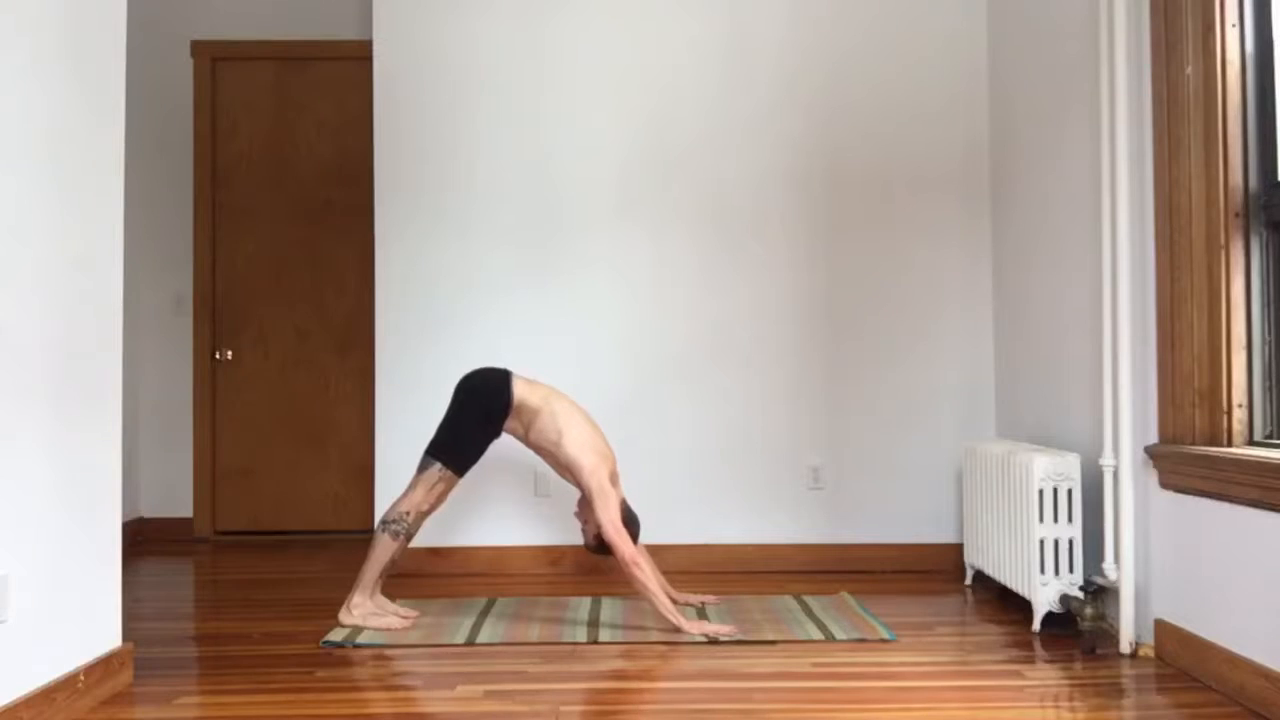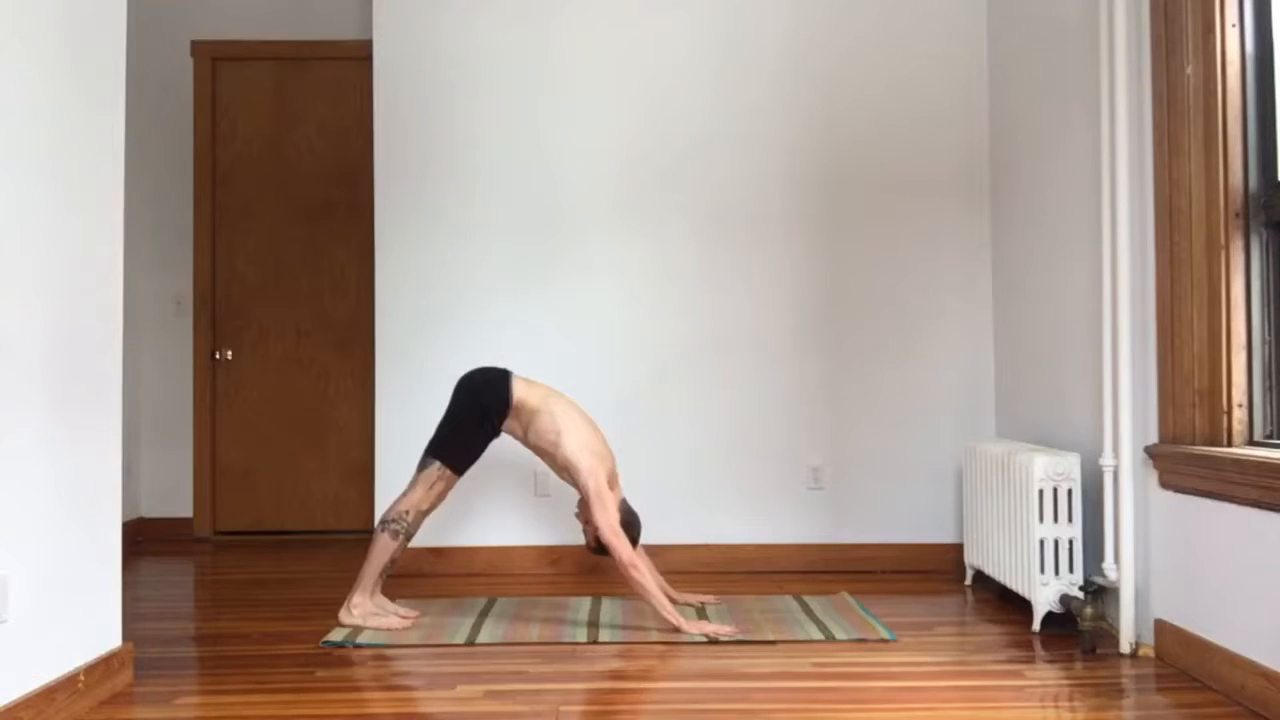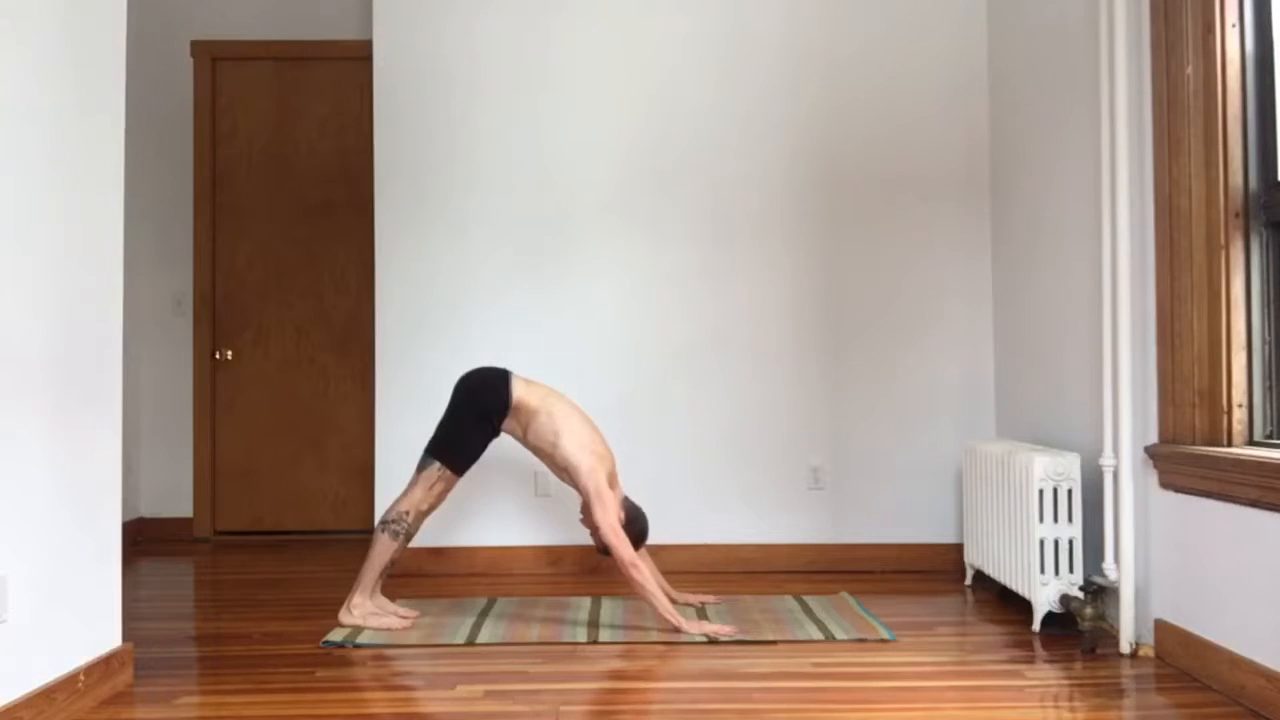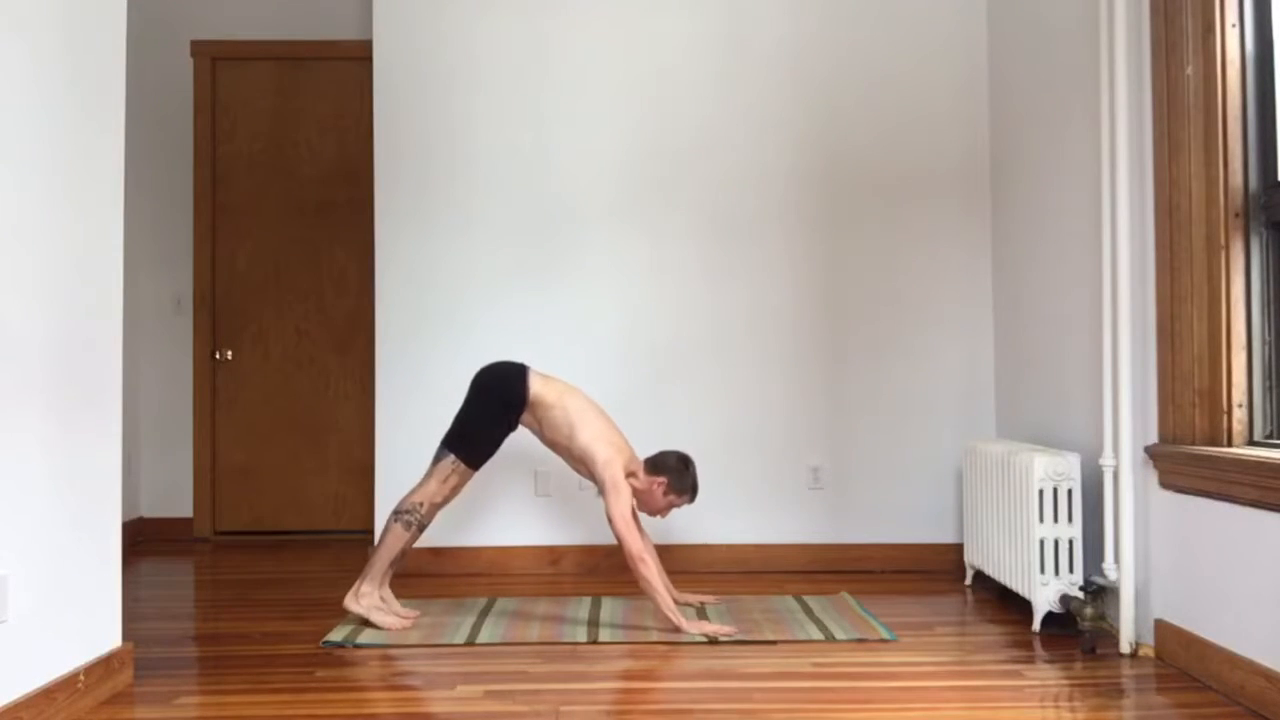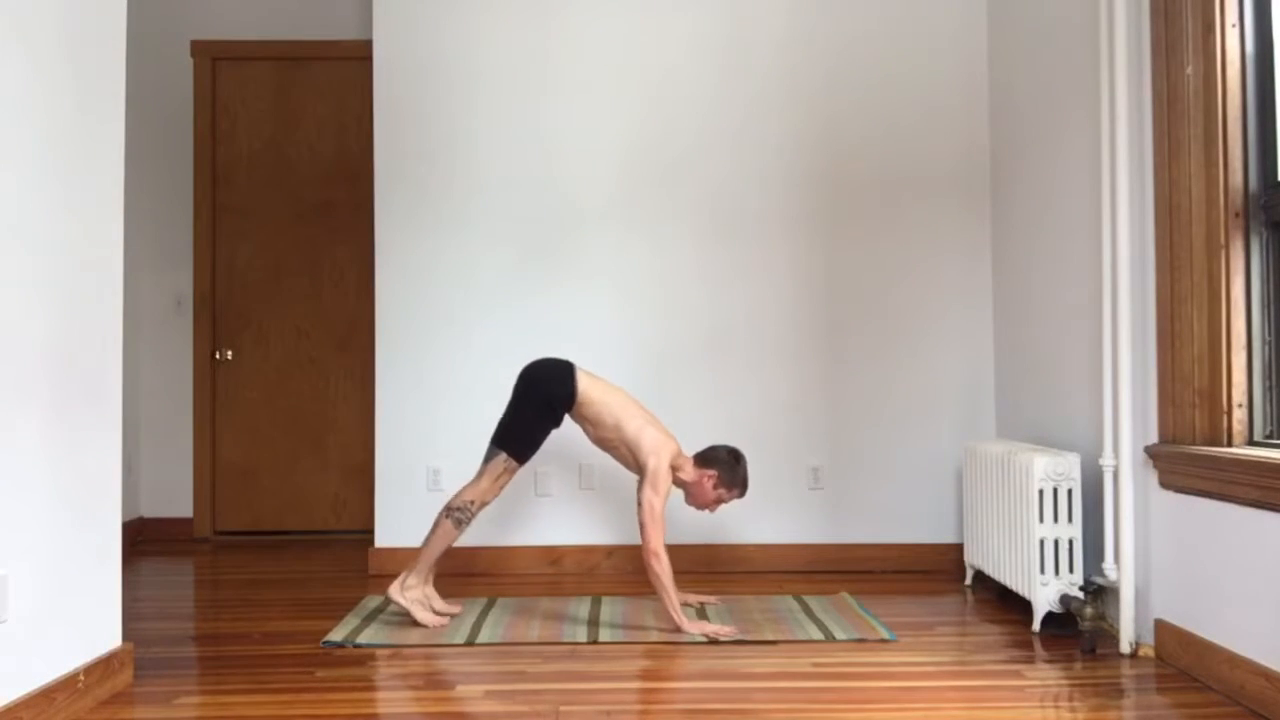
dt=1s
person 1, frame 1
left shoulder: (603, 476)
right shoulder: (598, 482)
left elbow: (633, 547)
right elbow: (630, 559)
left wrist: (673, 594)
right wrist: (681, 622)
left hip: (496, 401)
right hip: (489, 398)
left knee: (426, 498)
right knee: (423, 496)
left ankle: (372, 594)
right ankle: (357, 603)
person 1, frame 2
left shoulder: (604, 479)
right shoulder: (596, 484)
left elbow: (631, 547)
right elbow: (628, 561)
left wrist: (673, 594)
right wrist: (681, 622)
left hip: (497, 400)
right hip: (488, 396)
left knee: (426, 497)
right knee: (422, 495)
left ankle: (372, 593)
right ankle: (357, 602)
person 1, frame 3
left shoulder: (605, 481)
right shoulder: (597, 484)
left elbow: (633, 549)
right elbow: (629, 561)
left wrist: (673, 593)
right wrist: (680, 621)
left hip: (497, 400)
right hip: (488, 396)
left knee: (426, 497)
right knee: (422, 495)
left ankle: (371, 593)
right ankle: (358, 602)
person 1, frame 4
left shoulder: (628, 466)
right shoulder: (614, 469)
left elbow: (640, 539)
right elbow: (635, 554)
left wrist: (674, 594)
right wrist: (681, 621)
left hip: (513, 393)
right hip: (504, 389)
left knee: (441, 492)
right knee: (436, 489)
left ankle: (379, 586)
right ankle: (364, 591)
person 1, frame 5
left shoulder: (666, 457)
right shoulder: (661, 464)
left elbow: (652, 544)
right elbow: (653, 551)
left wrist: (674, 593)
right wrist: (683, 622)
left hip: (556, 387)
right hip: (550, 385)
left knee: (487, 488)
right knee: (486, 487)
left ankle: (421, 580)
right ankle: (410, 584)
